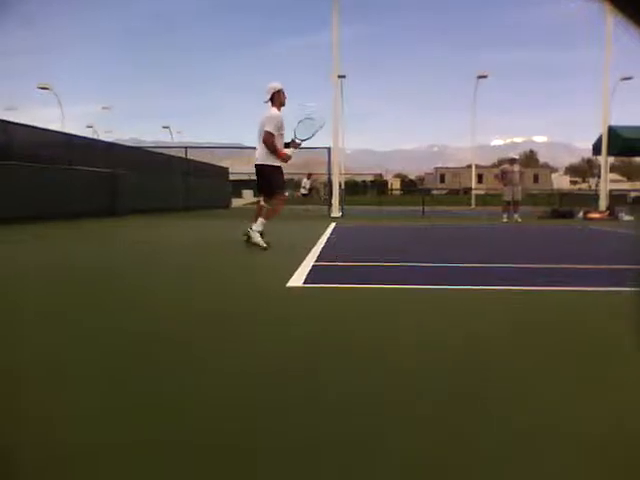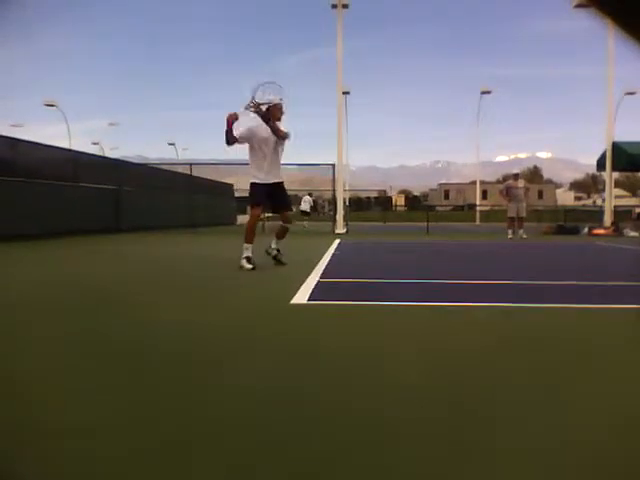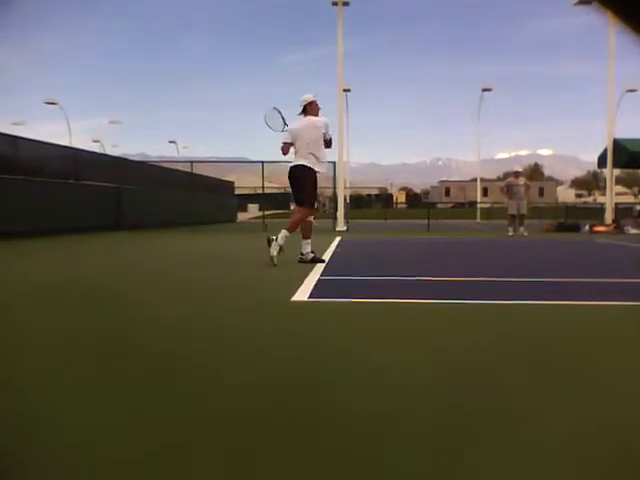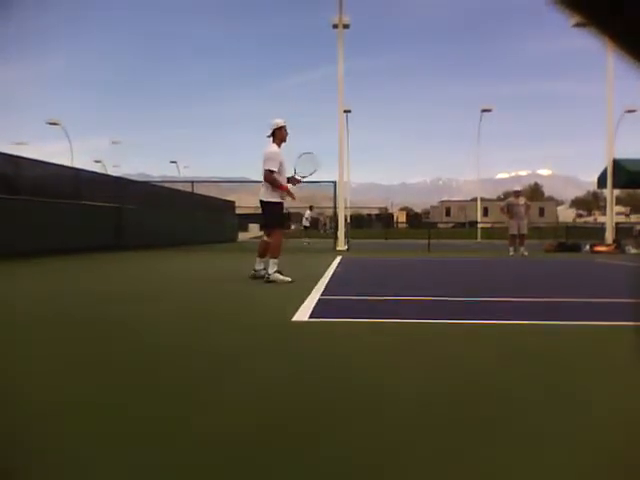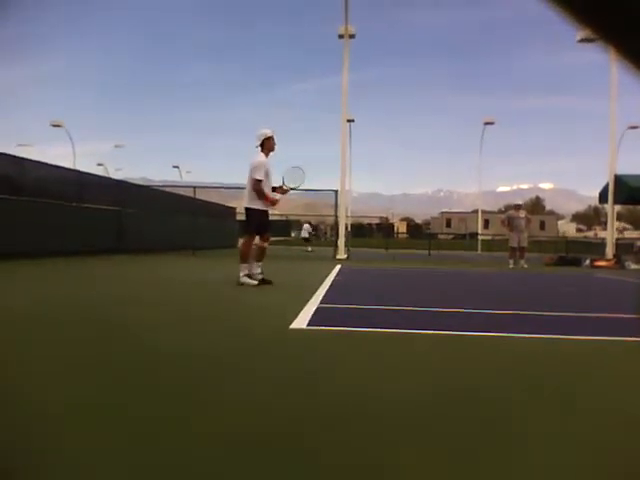
dt=1s
person 1, frame 1
left shoulder: (270, 115)
right shoulder: (275, 115)
right elbow: (267, 140)
left wrist: (288, 144)
right wrist: (281, 154)
left hip: (262, 162)
right hip: (270, 163)
left knee: (266, 199)
right knee: (280, 198)
left ankle: (255, 230)
right ankle: (256, 229)
person 1, frame 2
left shoulder: (281, 131)
right shoulder: (253, 128)
left elbow: (282, 135)
right elbow: (230, 141)
left wrist: (264, 116)
right wrist: (229, 124)
left hip: (276, 181)
right hip: (258, 181)
left knee: (287, 218)
right knee: (255, 215)
left ankle: (273, 247)
right ankle: (246, 255)
person 1, frame 3
left shoulder: (293, 127)
right shoulder: (322, 122)
left elbow: (284, 151)
right elbow: (328, 144)
left hip: (296, 169)
right hip: (307, 170)
left knee: (307, 211)
right knee: (305, 211)
left ankle: (306, 252)
right ankle: (279, 240)
person 1, frame 4
left shoulder: (273, 151)
right shoulder: (274, 151)
right elbow: (268, 177)
left wrist: (288, 180)
right wrist: (286, 189)
left hip: (270, 199)
right hip: (272, 200)
left knee: (269, 234)
right knee: (277, 234)
left ankle: (258, 269)
right ankle: (272, 271)
person 1, frame 5
left shoulder: (263, 161)
right shoulder: (261, 161)
right elbow: (256, 186)
left wrist: (276, 189)
right wrist: (270, 199)
left hip: (262, 207)
right hip: (255, 207)
left knee: (265, 239)
right knee: (249, 239)
left ankle: (256, 273)
right ankle: (244, 275)
